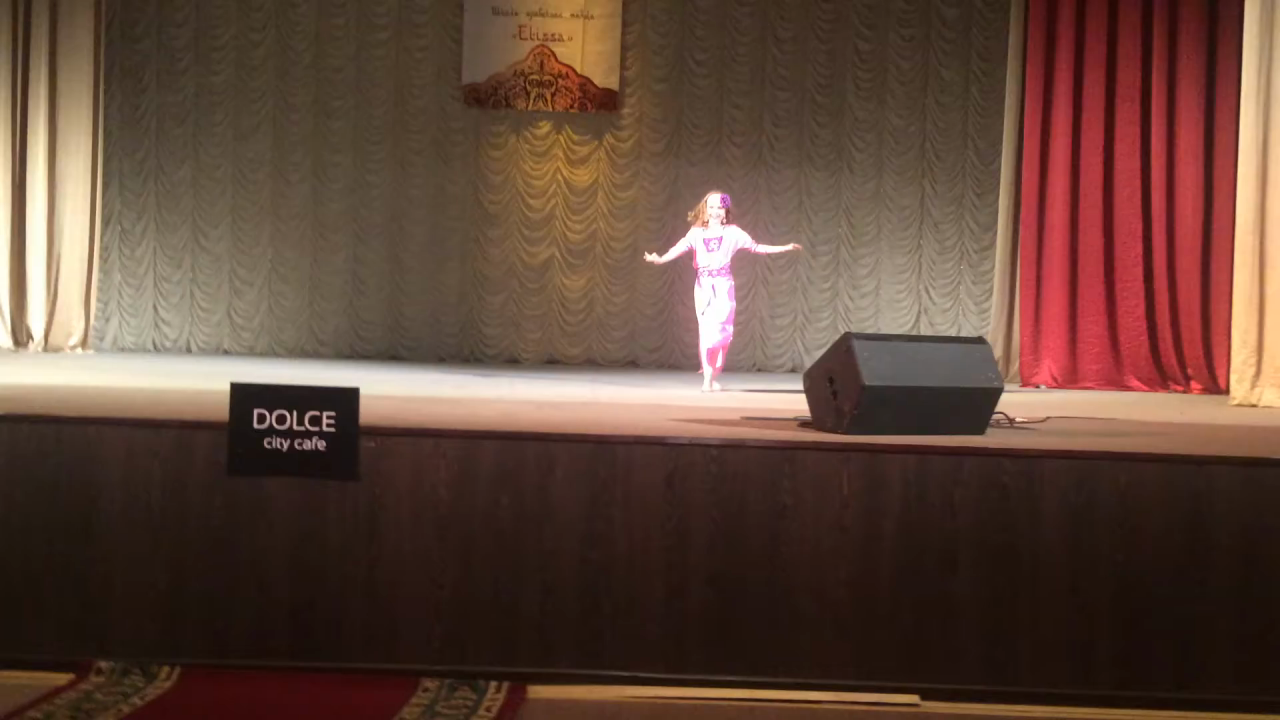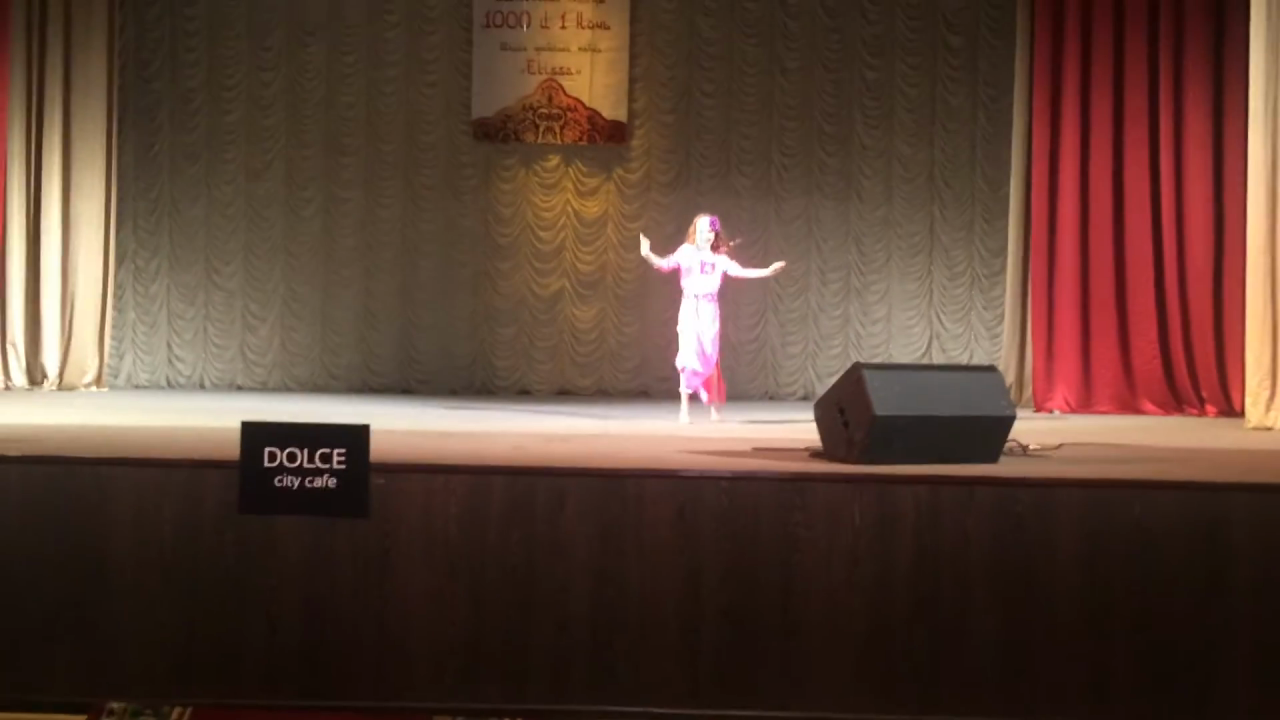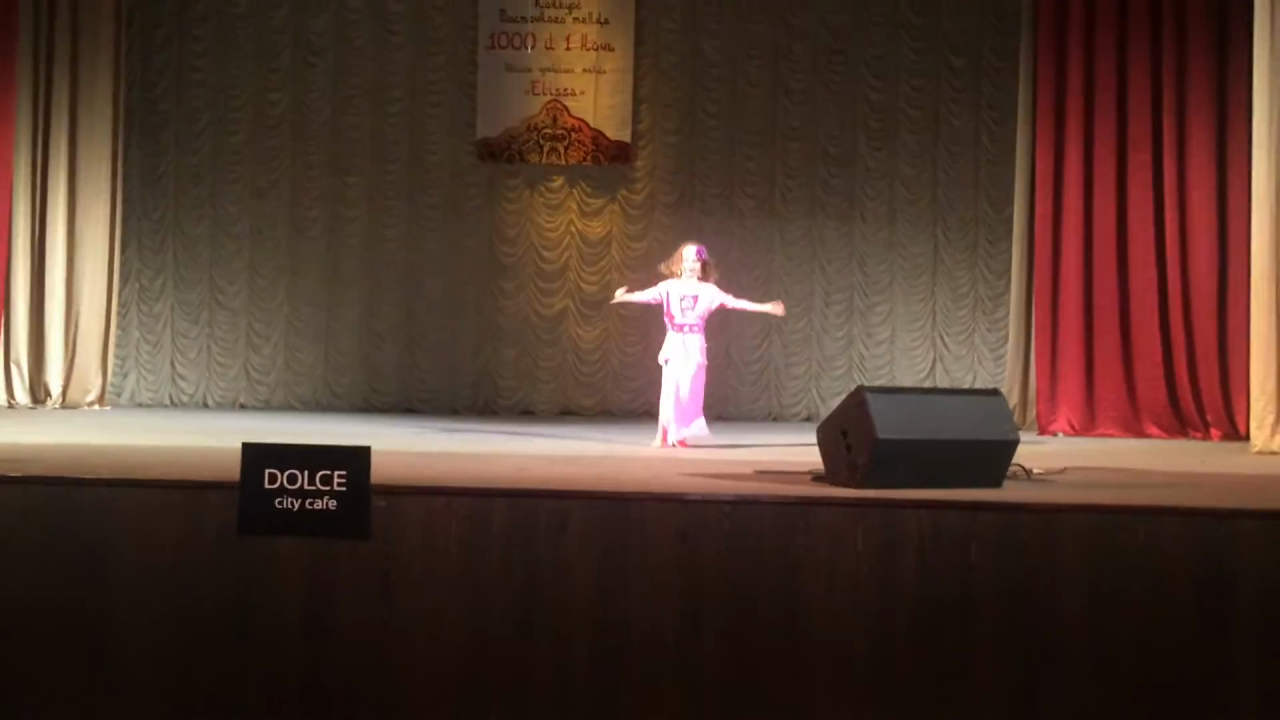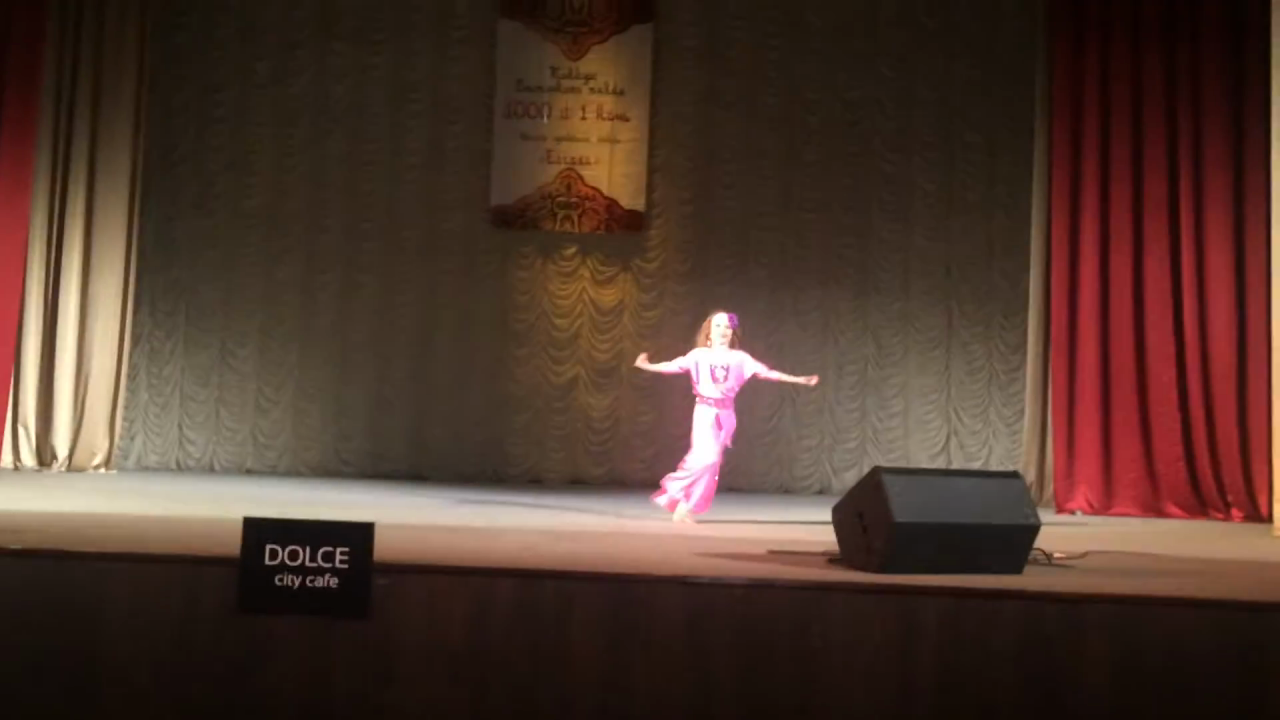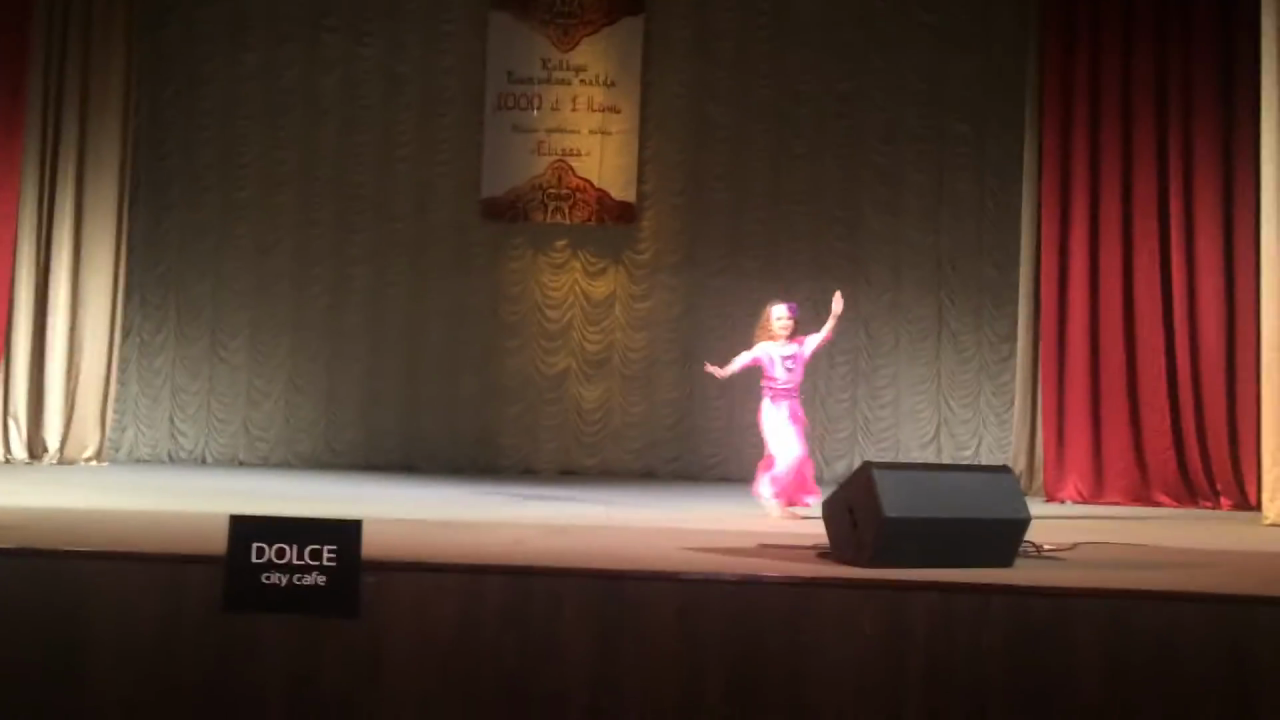
dt=0.5s
person 1, frame 1
left shoulder: (732, 232)
right shoulder: (696, 232)
left elbow: (756, 247)
right elbow: (681, 248)
left wrist: (785, 247)
right wrist: (660, 259)
left hip: (723, 284)
right hip: (704, 285)
left knee: (720, 326)
right knee: (706, 328)
left ankle: (714, 376)
right ankle: (708, 376)
person 1, frame 2
left shoulder: (720, 258)
right shoulder: (686, 251)
left elbow: (739, 271)
right elbow: (665, 265)
left wrist: (768, 271)
right wrist: (648, 255)
left hip: (709, 309)
right hip: (689, 308)
left knee: (709, 357)
right knee: (689, 353)
left ankle: (714, 404)
right ankle: (685, 406)
person 1, frame 3
left shoulder: (708, 290)
right shoulder: (669, 286)
left elbow: (734, 302)
right elbow: (648, 295)
left wrist: (766, 307)
right wrist: (625, 296)
left hip: (695, 341)
right hip: (674, 340)
left knee: (690, 384)
right knee: (672, 383)
left ankle: (680, 433)
right ankle: (664, 433)
person 1, frame 4
left shoulder: (740, 358)
right shoulder: (699, 355)
left elbow: (765, 372)
right elbow: (676, 366)
left wrist: (798, 380)
right wrist: (648, 366)
left hip: (725, 415)
right hip: (704, 412)
left knee: (711, 461)
right knee: (706, 457)
left ankle: (686, 506)
right ankle: (681, 499)
person 1, frame 5
left shoulder: (801, 345)
right shoulder: (765, 349)
left elbow: (823, 337)
right elbow: (746, 359)
left wrist: (834, 315)
right wrist: (724, 372)
left hip: (794, 406)
right hip: (775, 405)
left knee: (799, 455)
right knee: (791, 452)
left ankle: (786, 502)
right ankle: (772, 497)
